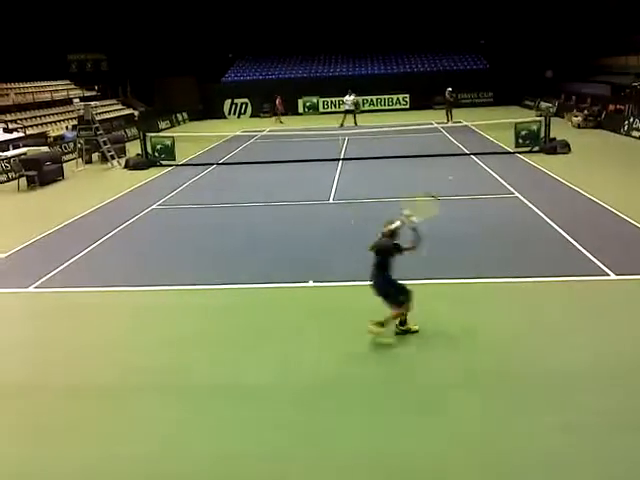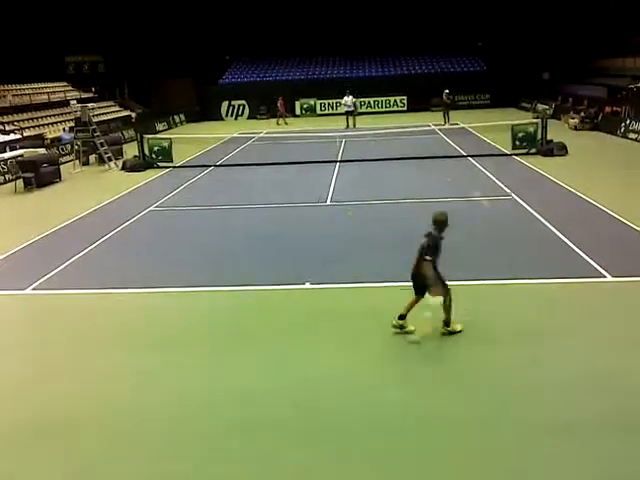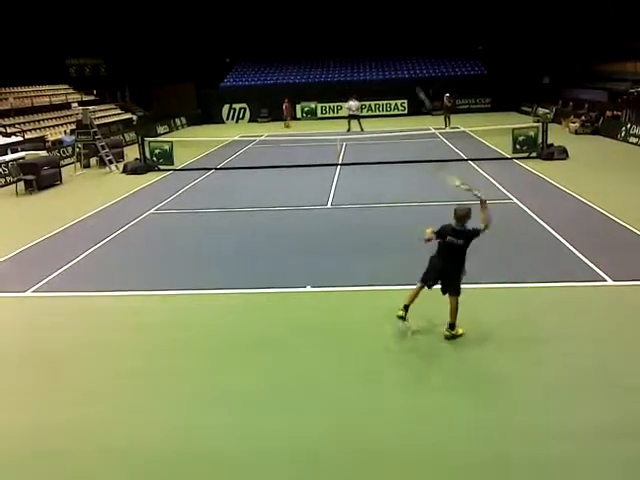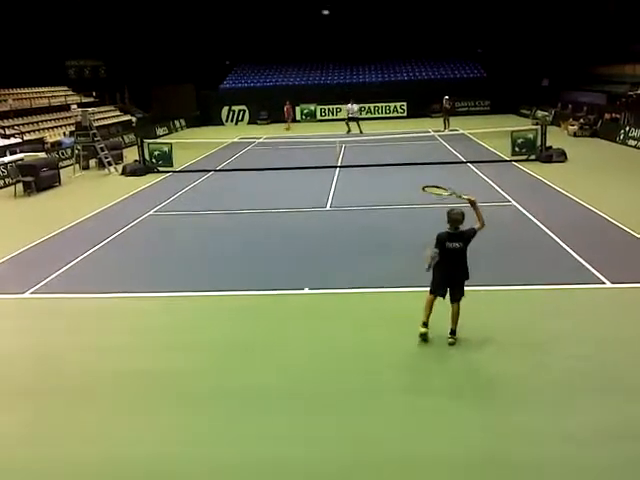
dt=0.4s
person 1, frame 1
left shoulder: (387, 243)
right shoulder: (386, 245)
right elbow: (379, 247)
left hip: (384, 279)
right hip: (382, 282)
left knee: (407, 294)
right knee: (401, 309)
left ankle: (402, 325)
right ankle: (379, 325)
person 1, frame 2
left shoulder: (431, 234)
right shoulder: (435, 243)
right elbow: (427, 265)
right wrist: (435, 285)
left hip: (417, 271)
right hip: (427, 274)
left knee: (418, 296)
right knee: (446, 294)
left ankle: (400, 320)
right ankle: (447, 326)
person 1, frame 3
left shoulder: (445, 228)
right shoulder: (469, 234)
left elbow: (428, 239)
right elbow: (485, 225)
left wrist: (429, 232)
right wrist: (484, 207)
left hip: (436, 264)
right hip: (453, 269)
left knee: (421, 285)
right knee: (454, 297)
left ankle: (404, 310)
right ankle: (451, 329)
person 1, frame 4
left shoulder: (441, 237)
right shoulder: (466, 235)
left elbow: (434, 256)
right elbow: (481, 224)
left wrist: (429, 265)
right wrist: (474, 206)
left hip: (441, 271)
right hip: (458, 273)
left knee: (432, 296)
right knee: (455, 303)
left ankle: (424, 326)
right ankle: (452, 334)
